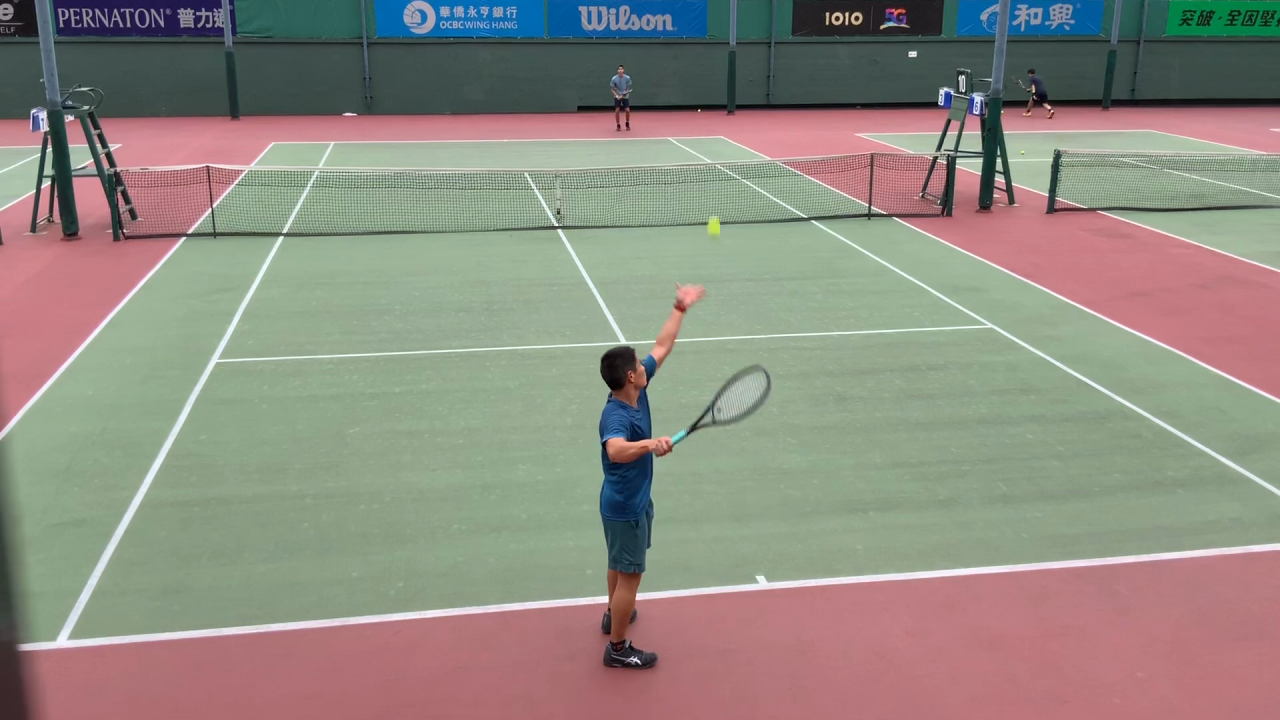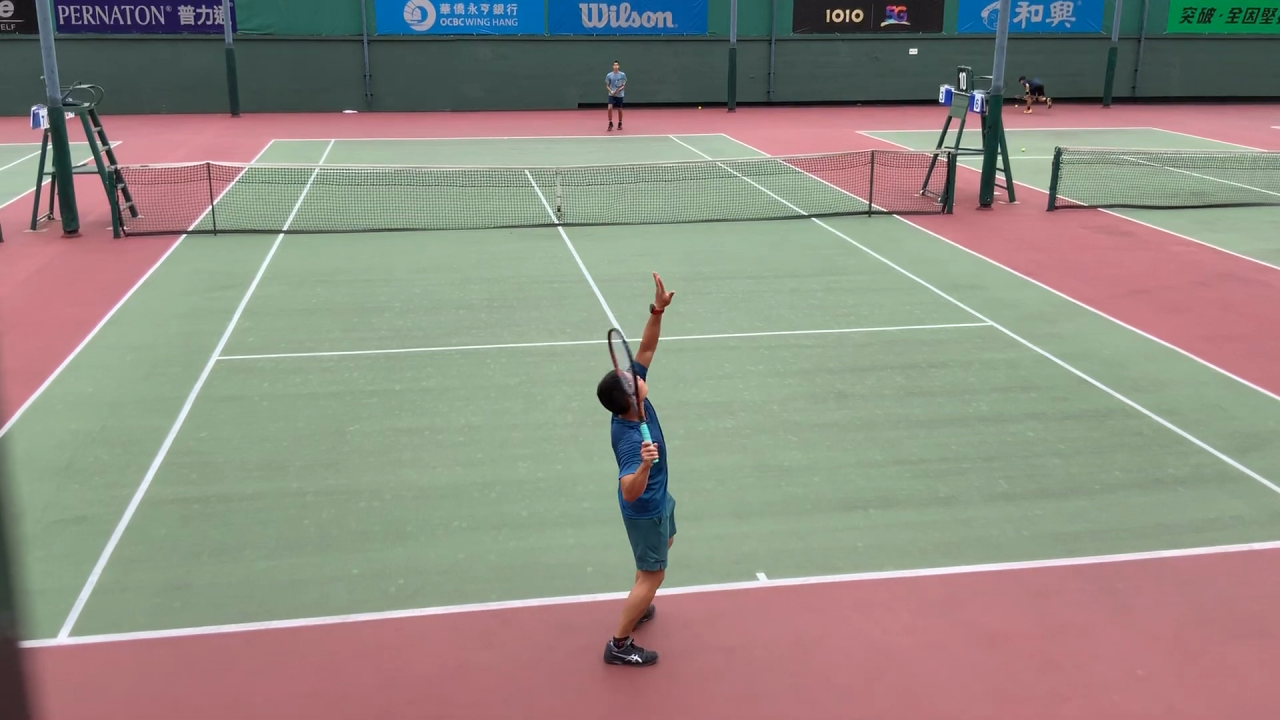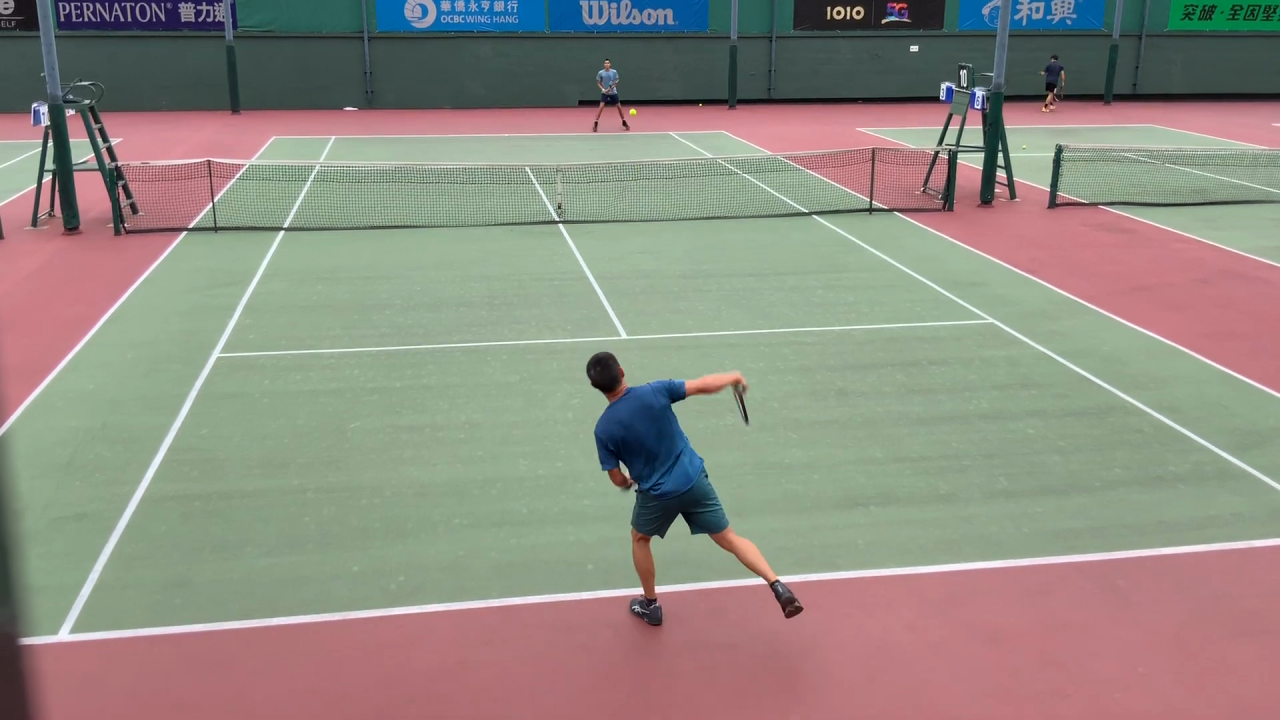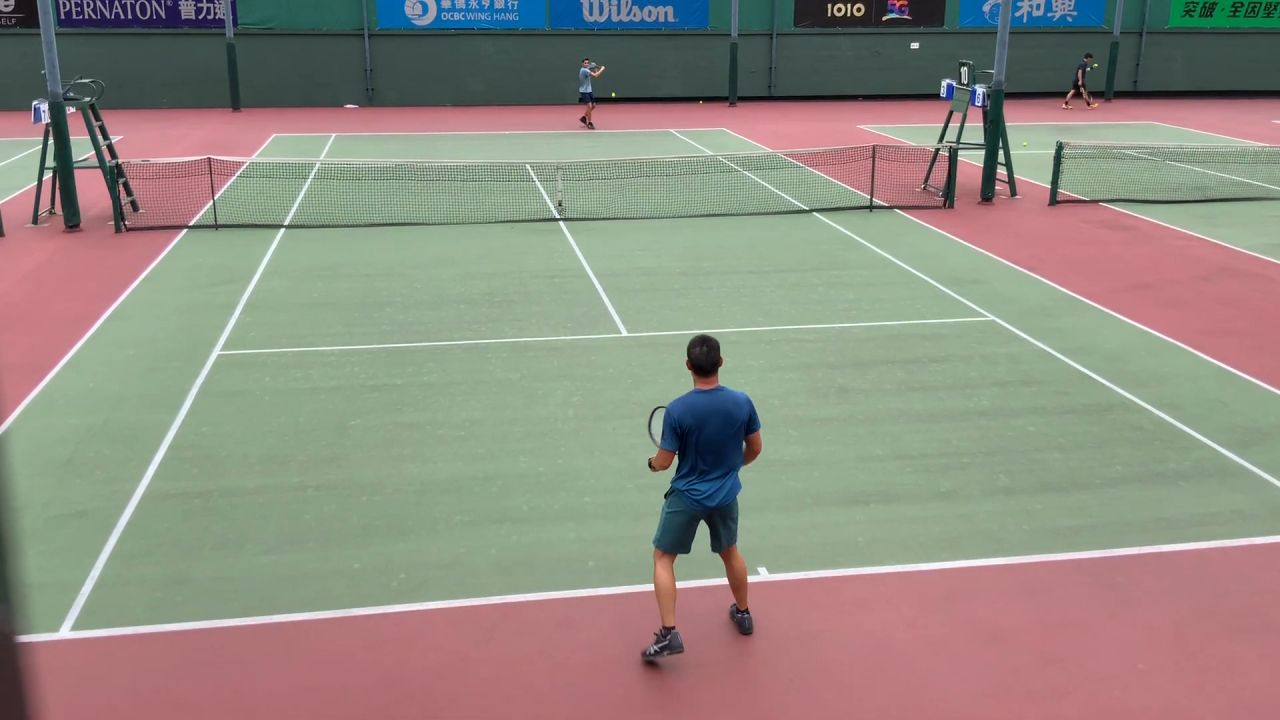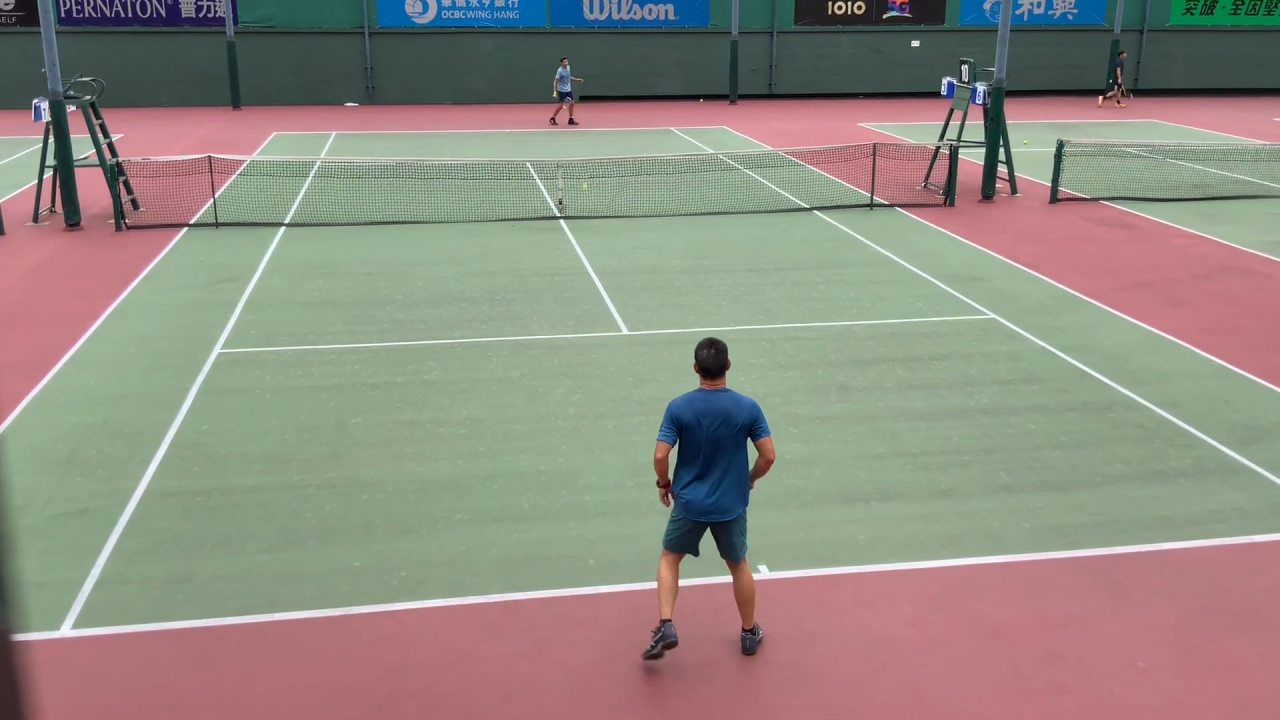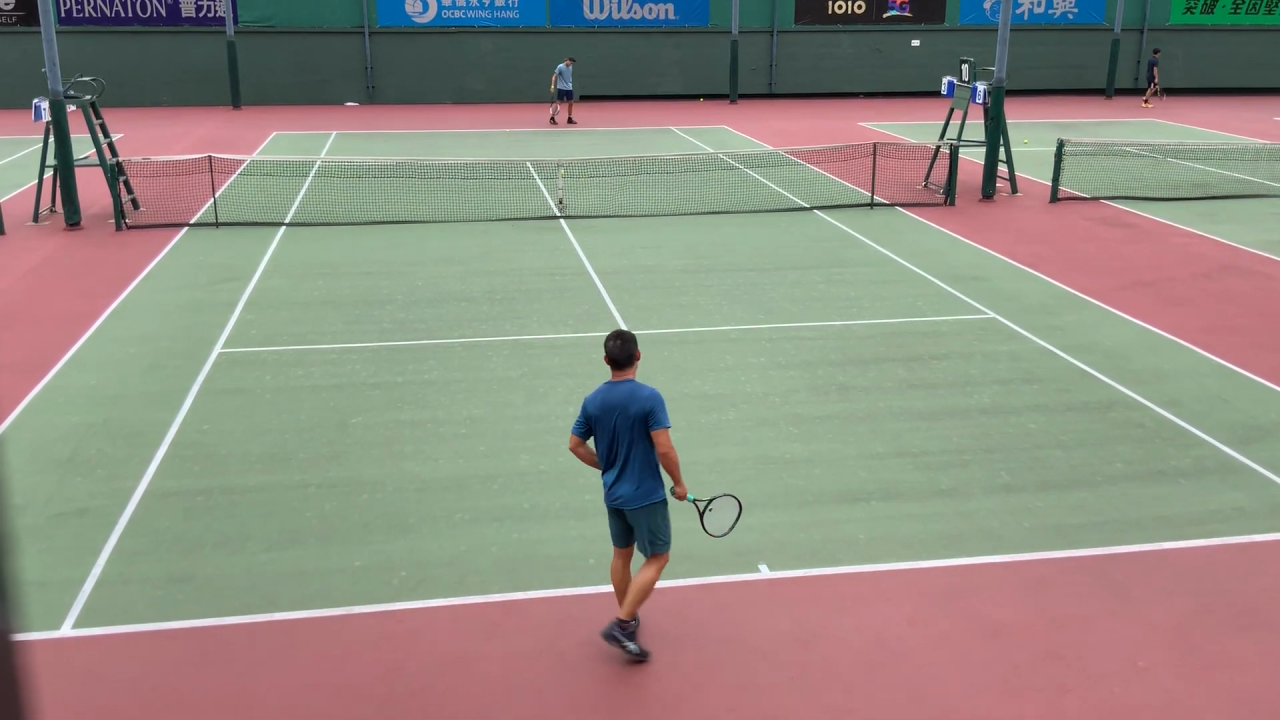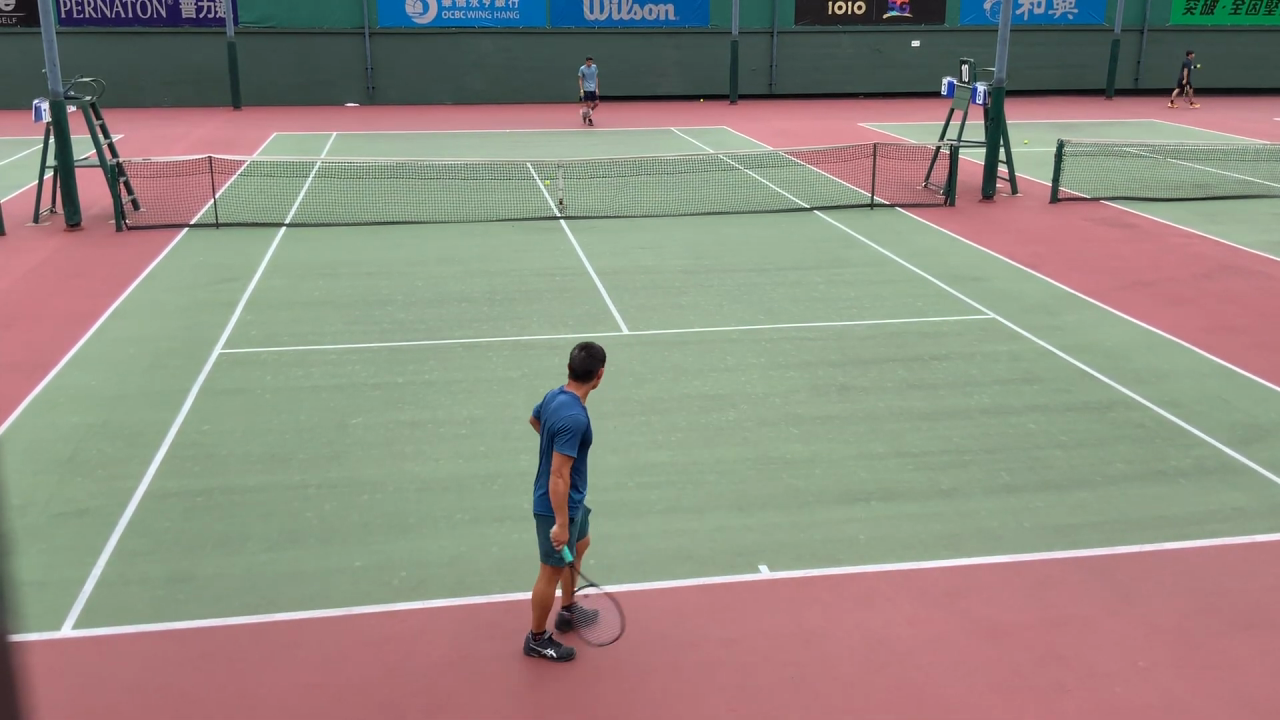
dt=0.7s
person 1, frame 1
left shoulder: (635, 391)
right shoulder: (615, 415)
left elbow: (661, 346)
right elbow: (616, 451)
left wrist: (680, 308)
right wrist: (649, 443)
left hip: (634, 500)
right hip: (624, 507)
left knee: (622, 565)
right knee: (630, 575)
left ankle: (615, 614)
right ankle: (617, 648)
person 1, frame 2
left shoulder: (629, 396)
right shoulder: (627, 438)
left elbow: (646, 349)
right elbow: (632, 495)
left wrist: (658, 309)
right wrist: (644, 464)
left hip: (658, 500)
right hip: (646, 509)
left knee: (665, 541)
right knee: (651, 575)
left ankle: (638, 609)
right ankle: (619, 645)
person 1, frame 3
left shoulder: (604, 429)
right shoulder: (652, 393)
left elbow: (616, 478)
right elbow: (702, 385)
left wrist: (629, 483)
right wrist: (733, 377)
left hip: (655, 494)
right hip: (692, 481)
left knee: (640, 538)
right knee: (730, 539)
left ankle: (650, 605)
right ankle: (777, 587)
person 1, frame 4
left shoulder: (677, 410)
right shoulder: (741, 402)
left elbow: (665, 461)
right elbow: (755, 449)
left wrist: (653, 463)
left hip: (686, 497)
right hip: (725, 495)
left knee: (662, 559)
right knee: (729, 552)
left ankle: (668, 633)
right ankle: (743, 614)
person 1, frame 5
left shoulder: (678, 407)
right shoulder: (747, 407)
left elbow: (660, 457)
right elbow: (769, 455)
left wrist: (664, 484)
right wrist: (750, 480)
left hip: (689, 504)
right hip: (731, 505)
left knee: (669, 558)
right knee: (739, 565)
left ankle: (665, 626)
right ankle: (749, 633)
person 1, frame 6
left shoulder: (593, 400)
right shoulder: (649, 397)
left elbow: (577, 446)
right elbow: (664, 449)
right wrist: (678, 483)
left hip: (615, 493)
right hip: (646, 495)
left knee: (622, 556)
right knee: (657, 559)
left ankle: (628, 618)
right ankle: (621, 624)
person 1, frame 7
left shoulder: (554, 396)
right shoulder: (574, 418)
left elbow: (534, 419)
right elbow: (559, 474)
right wrist: (561, 522)
left hip: (570, 500)
right hip: (557, 504)
left knee: (580, 545)
right knee: (553, 569)
left ankle: (567, 610)
right ankle: (536, 638)
